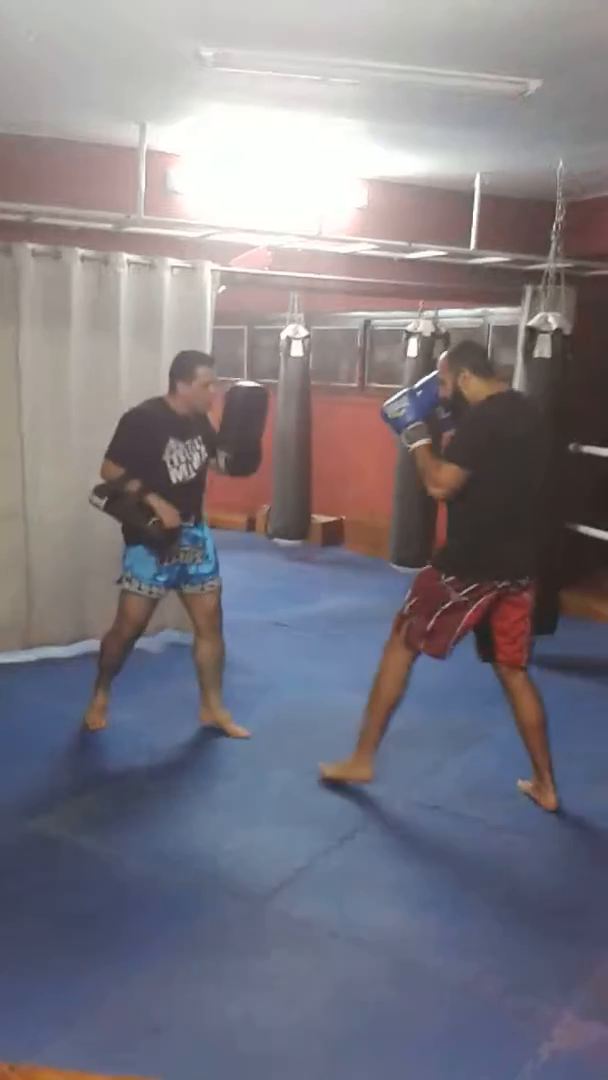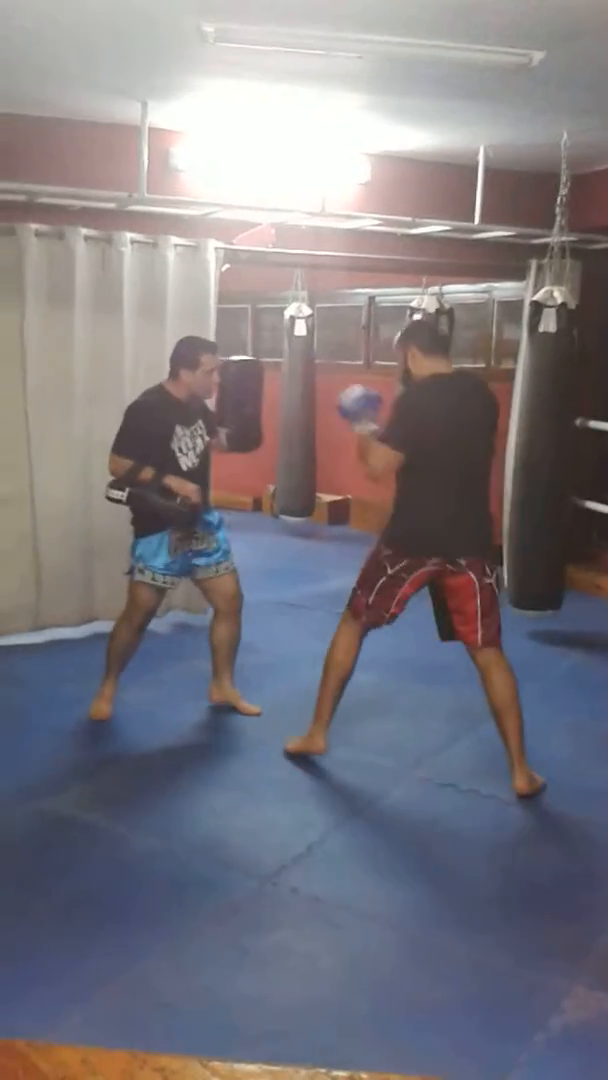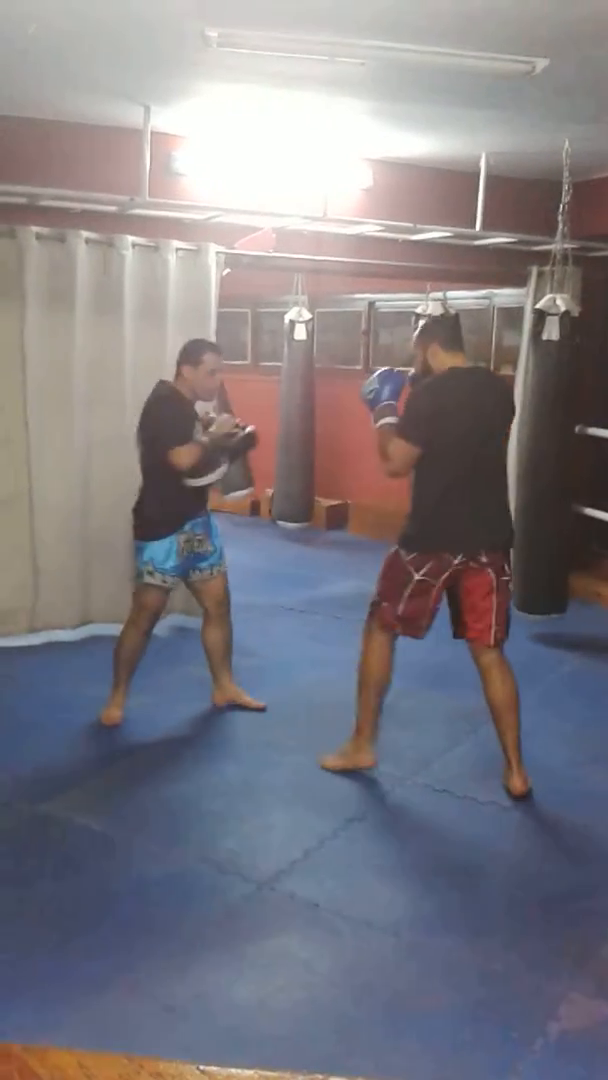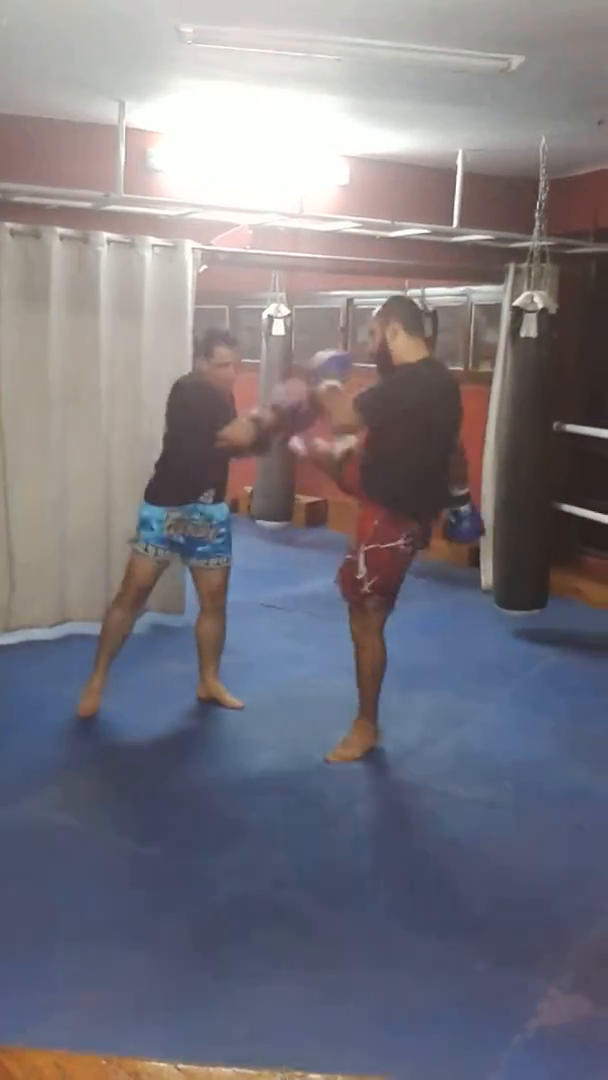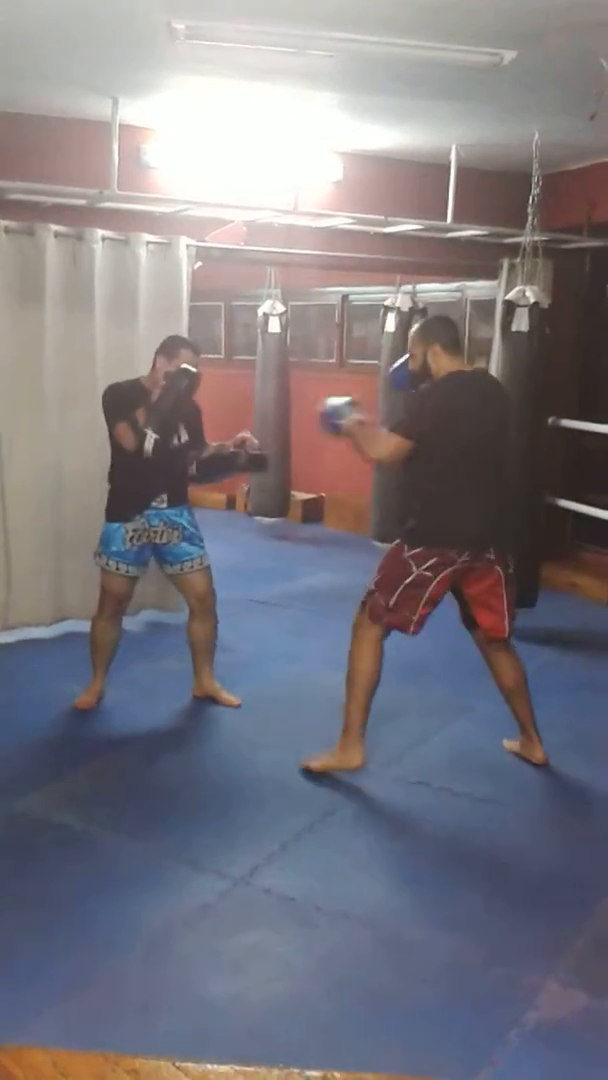
dt=0.7s
person 1, frame 1
left shoulder: (481, 419)
right shoulder: (521, 410)
left elbow: (440, 484)
left wrist: (415, 434)
left hip: (471, 562)
right hip: (517, 563)
left knee: (400, 644)
right knee: (514, 672)
left ankle: (362, 759)
right ankle: (545, 785)
person 1, frame 2
left shoulder: (415, 400)
right shoulder: (482, 394)
left elbow: (379, 468)
left wrist: (363, 426)
left hip: (413, 540)
right hip: (471, 543)
left knee: (352, 624)
right knee: (488, 652)
left ankle: (316, 734)
right ankle: (522, 771)
person 1, frame 3
left shoulder: (429, 394)
right shoulder: (498, 390)
left elbow: (396, 463)
left wrist: (384, 410)
left hip: (433, 538)
right hip: (489, 538)
left knee: (380, 628)
right knee: (489, 652)
left ankle: (362, 745)
right ankle: (516, 771)
person 1, frame 4
left shoulder: (402, 386)
right shoulder: (442, 381)
left elbow: (337, 418)
right elbow: (448, 447)
left wrist: (330, 387)
right wrist: (456, 495)
left hip: (396, 513)
right hip: (413, 494)
left knee: (366, 620)
right knee: (339, 457)
left ankle: (365, 728)
person 1, frame 5
left shoulder: (434, 396)
right shoulder: (492, 391)
left elbow: (379, 451)
left wrist: (350, 420)
left hip: (434, 538)
right hip: (488, 538)
left knee: (369, 625)
right knee: (495, 640)
left ankle: (350, 746)
right ankle: (531, 740)
person 2, frame 1
left shoulder: (198, 421)
right shoulder: (142, 420)
right elbow: (110, 471)
right wrist: (154, 500)
left hip: (194, 535)
right hip: (150, 539)
left knee: (210, 623)
right knee: (129, 627)
left ankle: (212, 708)
right ankle: (100, 695)
person 2, frame 2
left shoulder: (196, 405)
right shoulder: (146, 410)
left elbow: (219, 442)
right elbow: (118, 465)
right wrist: (170, 481)
left hip: (203, 522)
right hip: (160, 528)
left knee: (230, 603)
right knee: (139, 614)
left ankle: (223, 687)
right ankle: (107, 688)
person 2, frame 3
left shoulder: (184, 406)
right shoulder: (164, 405)
right elbow: (183, 460)
left wrist: (216, 437)
right wrist: (215, 435)
left hip: (196, 522)
right hip: (163, 529)
left knee: (218, 605)
right knee: (144, 617)
left ankle: (224, 687)
right ankle: (117, 696)
person 2, frame 4
left shoulder: (221, 394)
right shoulder: (188, 392)
left elbow: (232, 444)
right elbow: (238, 437)
left wrist: (261, 425)
right wrist: (268, 416)
left hip: (211, 508)
right hip: (168, 507)
left knee: (214, 598)
right knee: (133, 593)
left ankle: (209, 682)
right ankle: (96, 681)
person 2, frame 5
left shoulder: (187, 406)
right shoulder: (119, 394)
left elbow: (198, 455)
right elbow: (130, 440)
left wrist: (231, 446)
right wrist: (157, 398)
left hip: (176, 515)
right hip: (127, 518)
left knee: (203, 599)
right knee: (111, 605)
left ankle: (205, 682)
right ankle: (97, 683)
